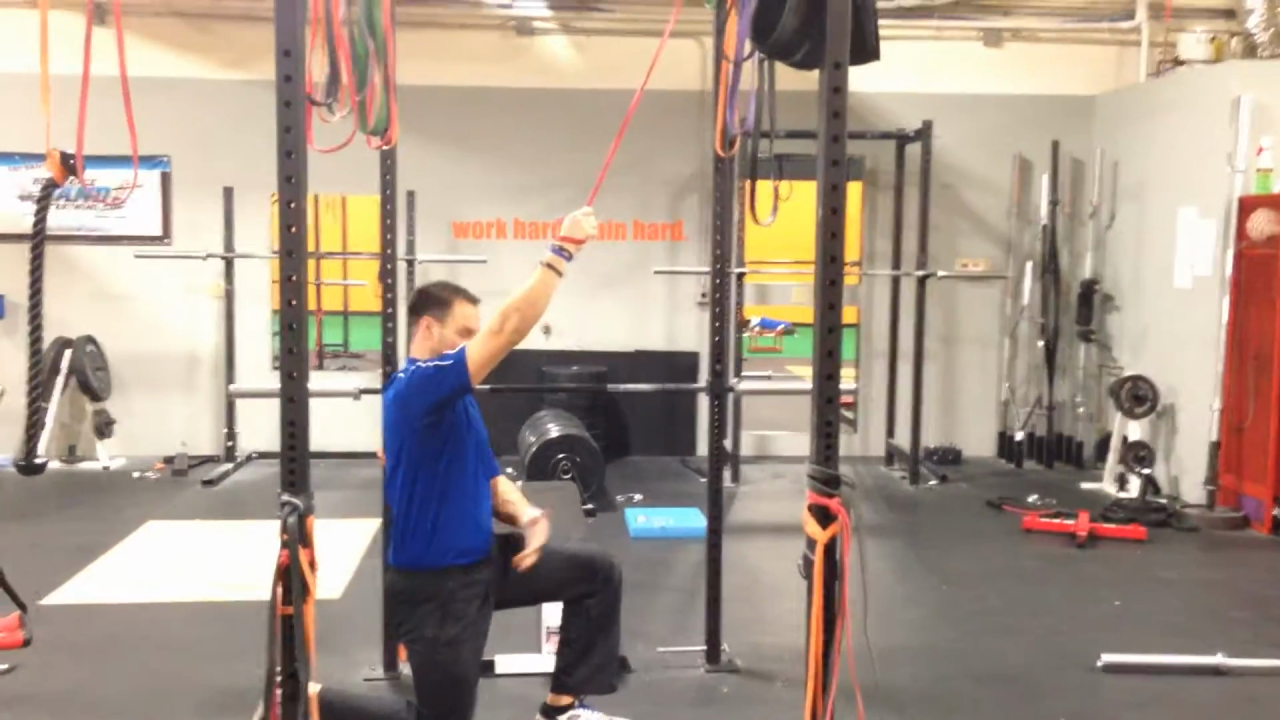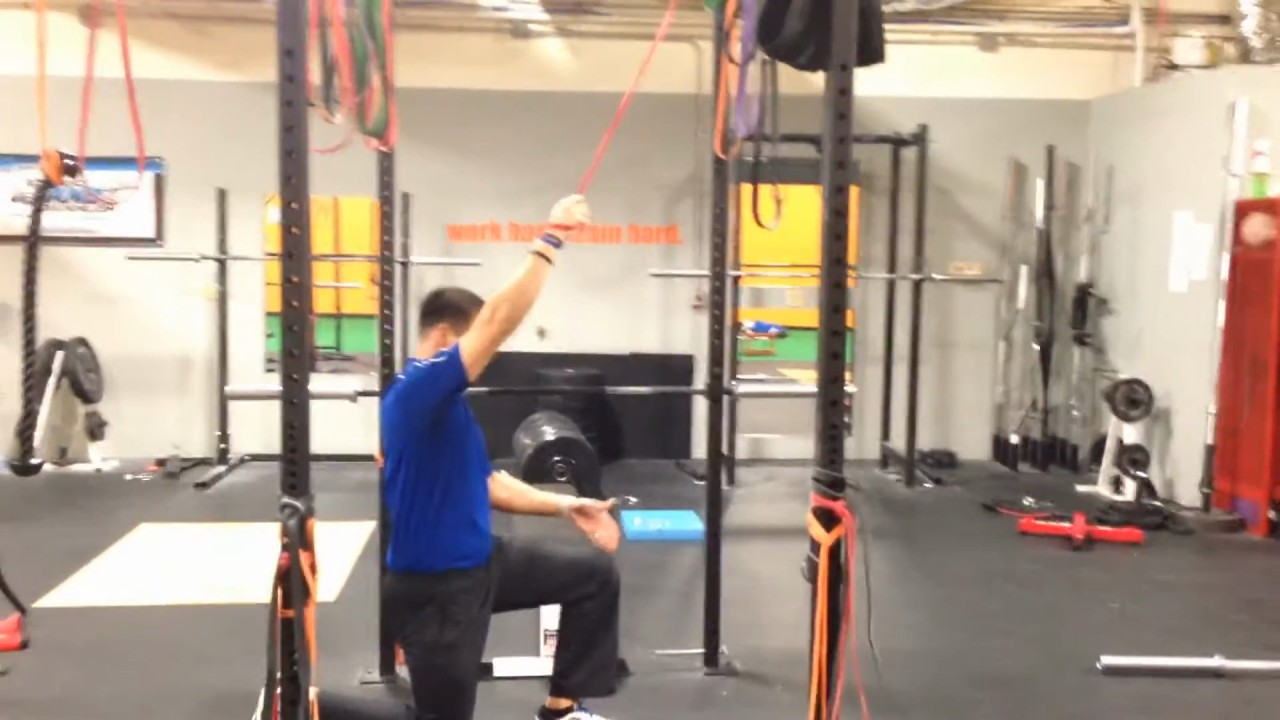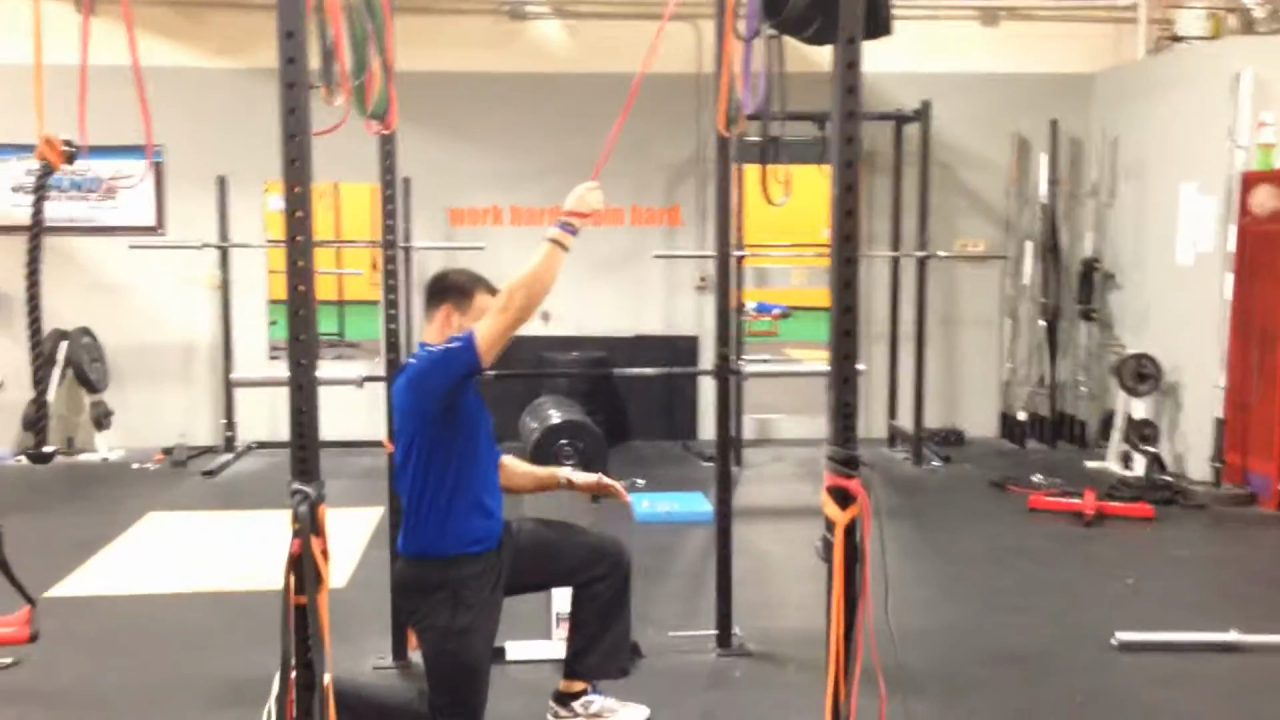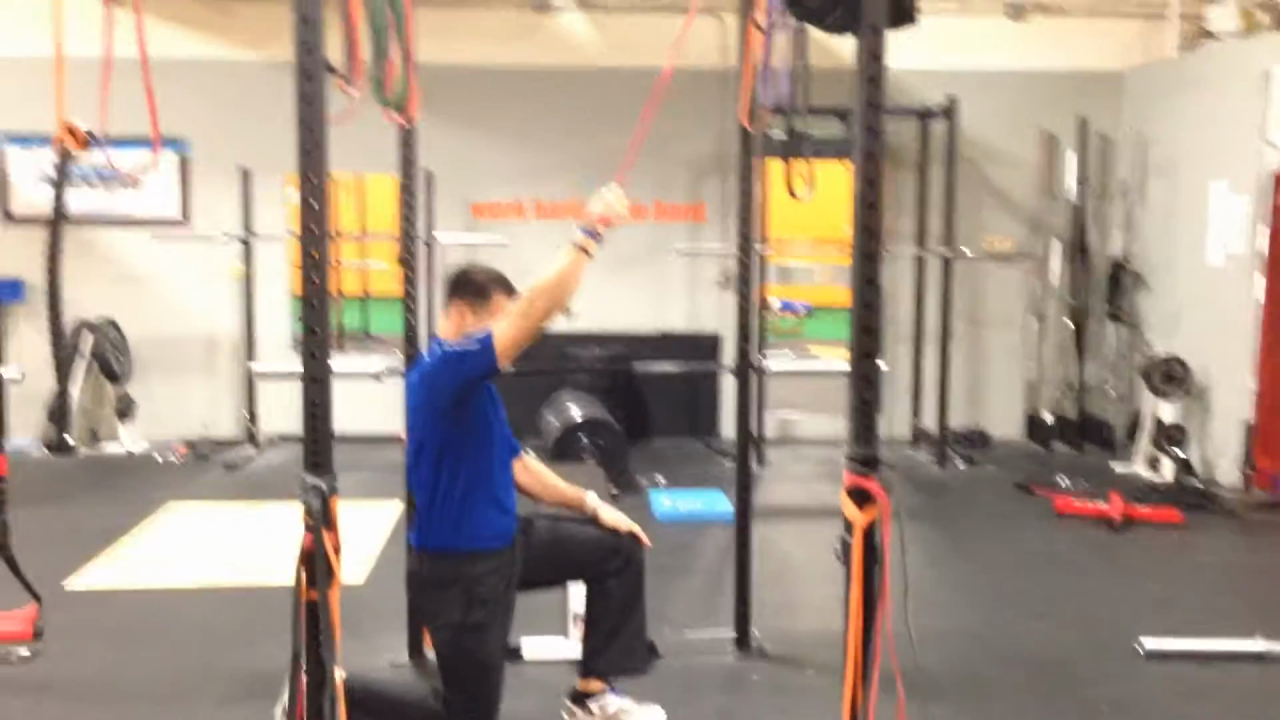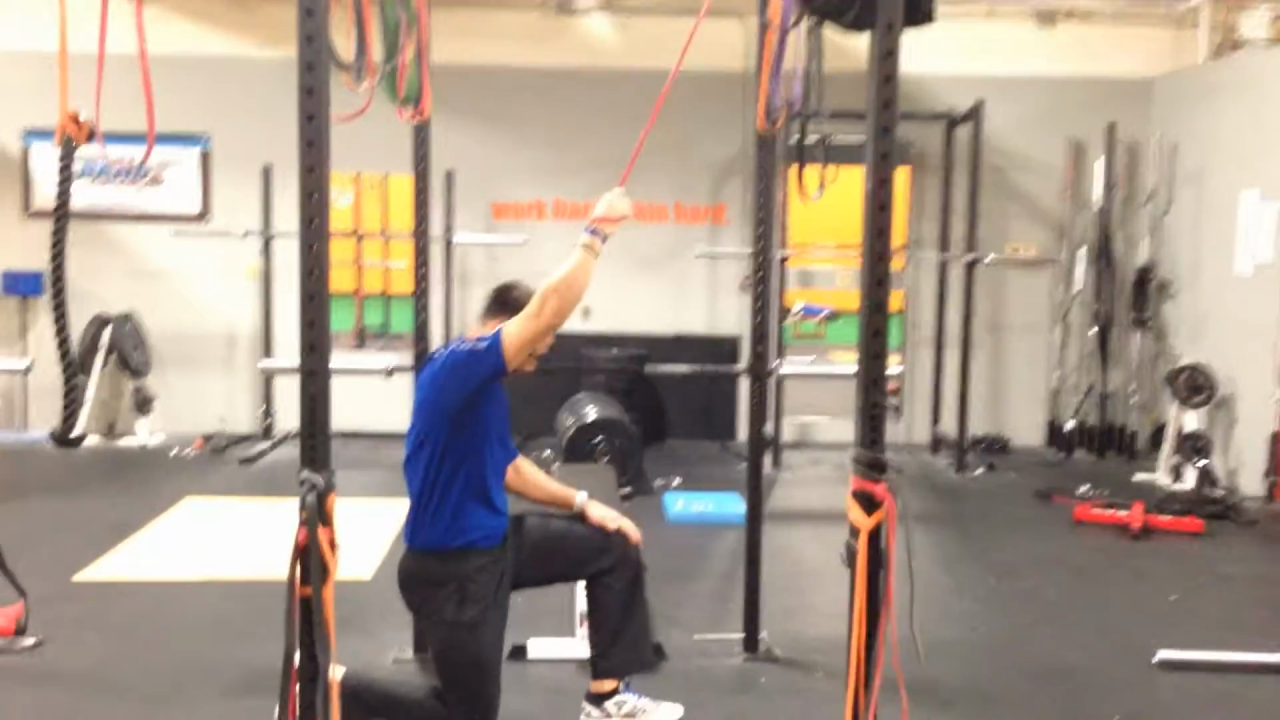
dt=0.3s
person 1, frame 1
left shoulder: (451, 399)
right shoulder: (415, 392)
left elbow: (490, 477)
right elbow: (506, 331)
left wrist: (526, 516)
right wrist: (562, 250)
left hip: (479, 556)
right hip: (434, 581)
left knee: (596, 575)
person 1, frame 2
left shoulder: (445, 401)
right shoulder: (416, 391)
left elbow: (486, 483)
right elbow: (499, 322)
left wrist: (566, 506)
right wrist: (552, 239)
left hip: (479, 562)
right hip: (433, 587)
left knee: (595, 576)
person 1, frame 3
left shoulder: (454, 385)
right shoulder: (427, 375)
left elbow: (491, 468)
right elbow: (514, 308)
left wrist: (567, 478)
right wrist: (567, 225)
left hip: (489, 546)
right hip: (444, 571)
left knee: (605, 558)
person 1, frame 4
left shoulder: (471, 382)
right shoulder: (442, 371)
left elbow: (516, 465)
right elbow: (536, 309)
left wrist: (593, 506)
right wrist: (592, 229)
left hip: (502, 543)
right hip: (458, 569)
left knee: (620, 549)
person 1, frame 5
left shoulder: (485, 385)
right shoulder: (456, 372)
left elbow: (508, 467)
right elbow: (549, 310)
left wrist: (582, 504)
right wrist: (597, 231)
left hip: (495, 540)
right hip: (450, 565)
left knee: (611, 549)
